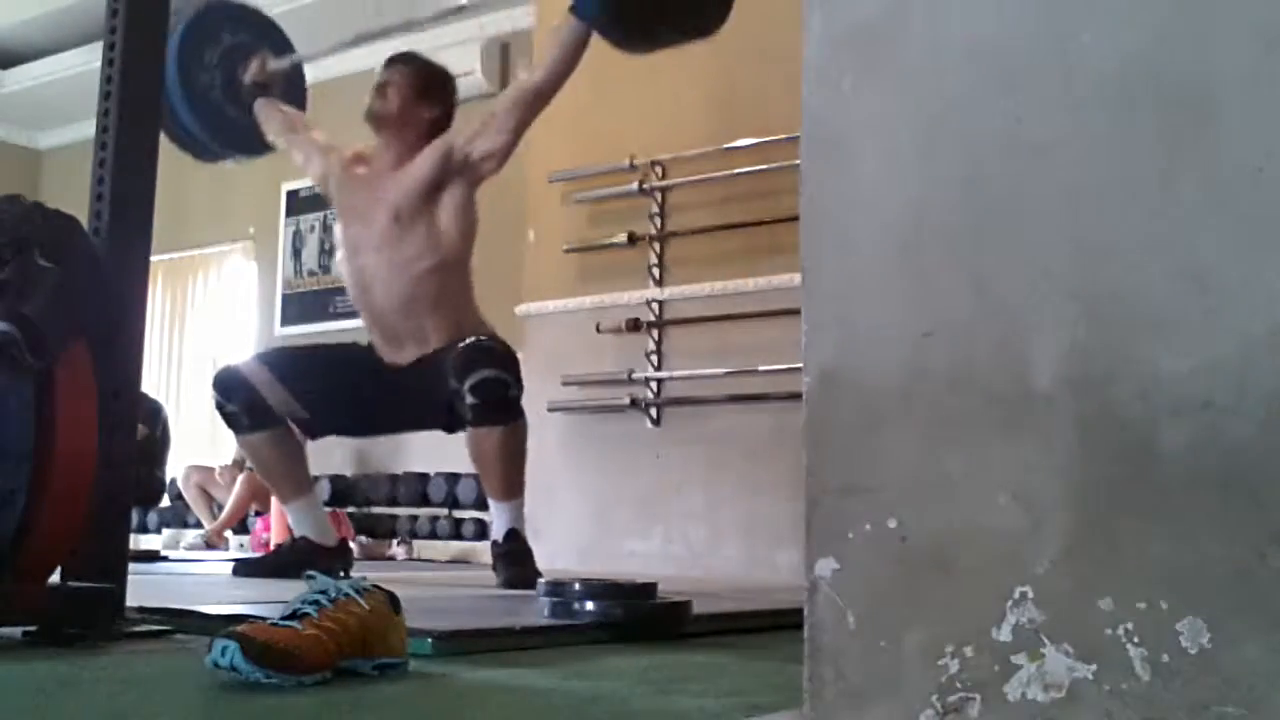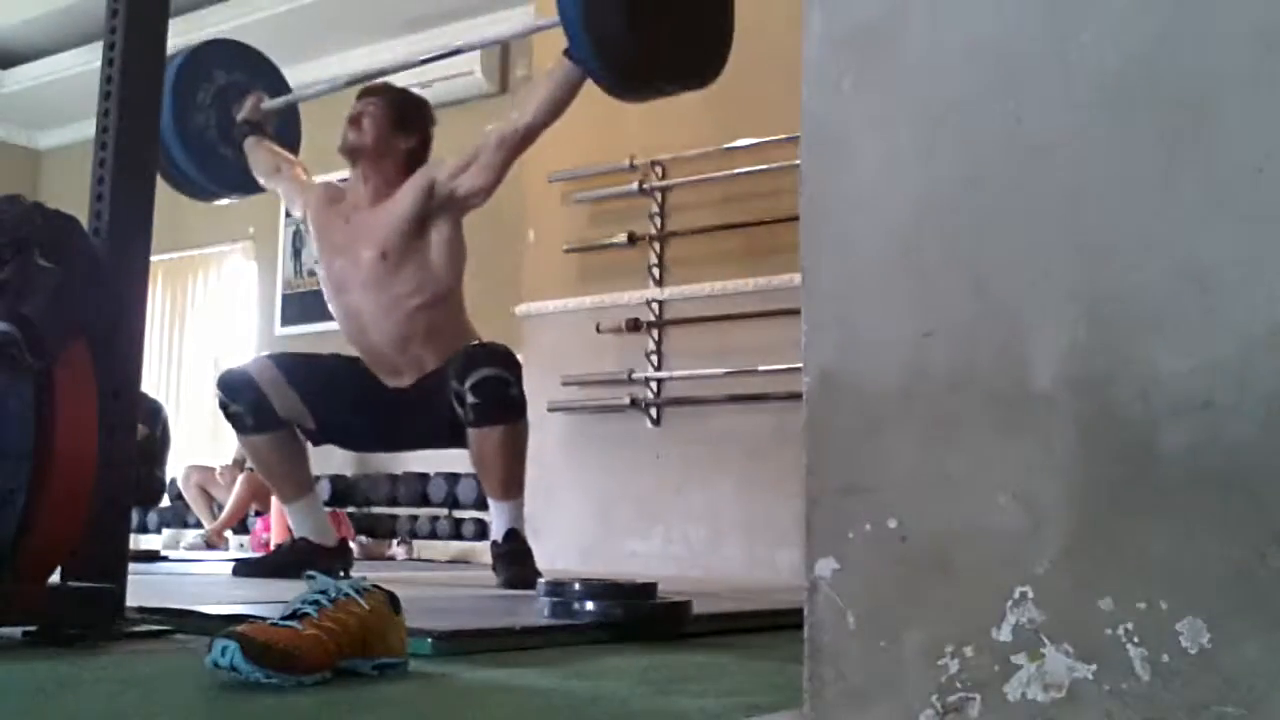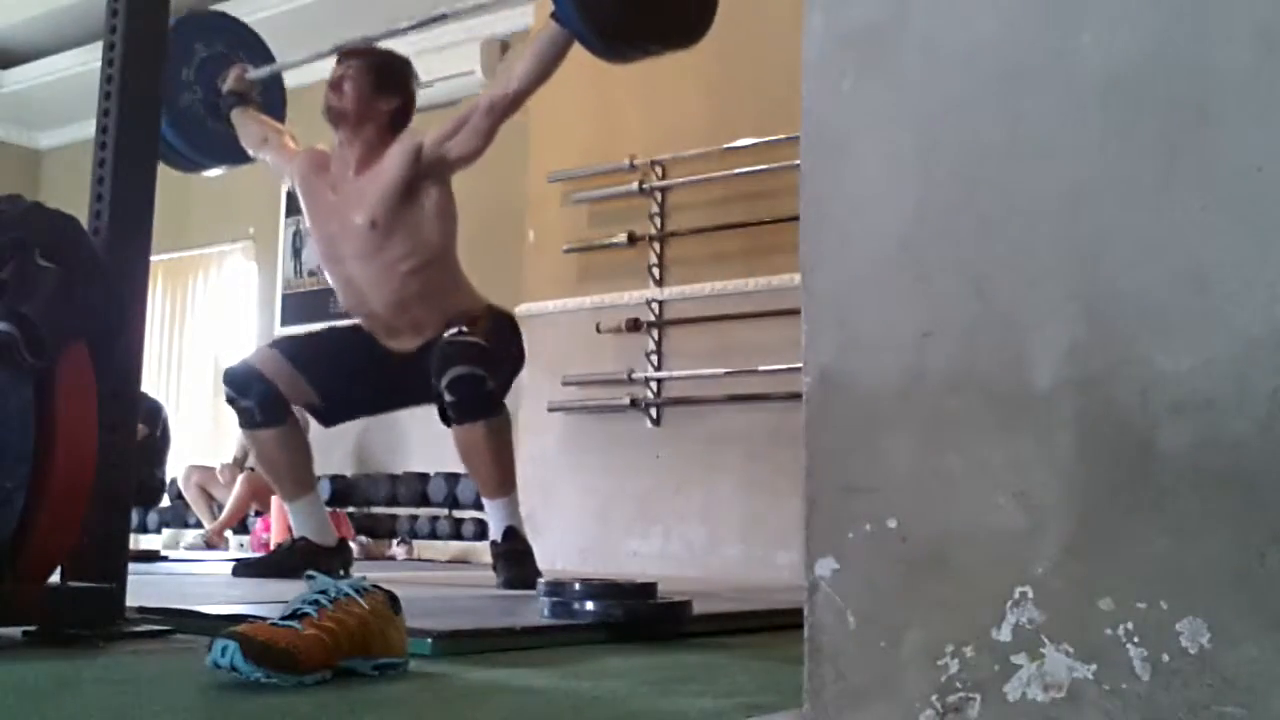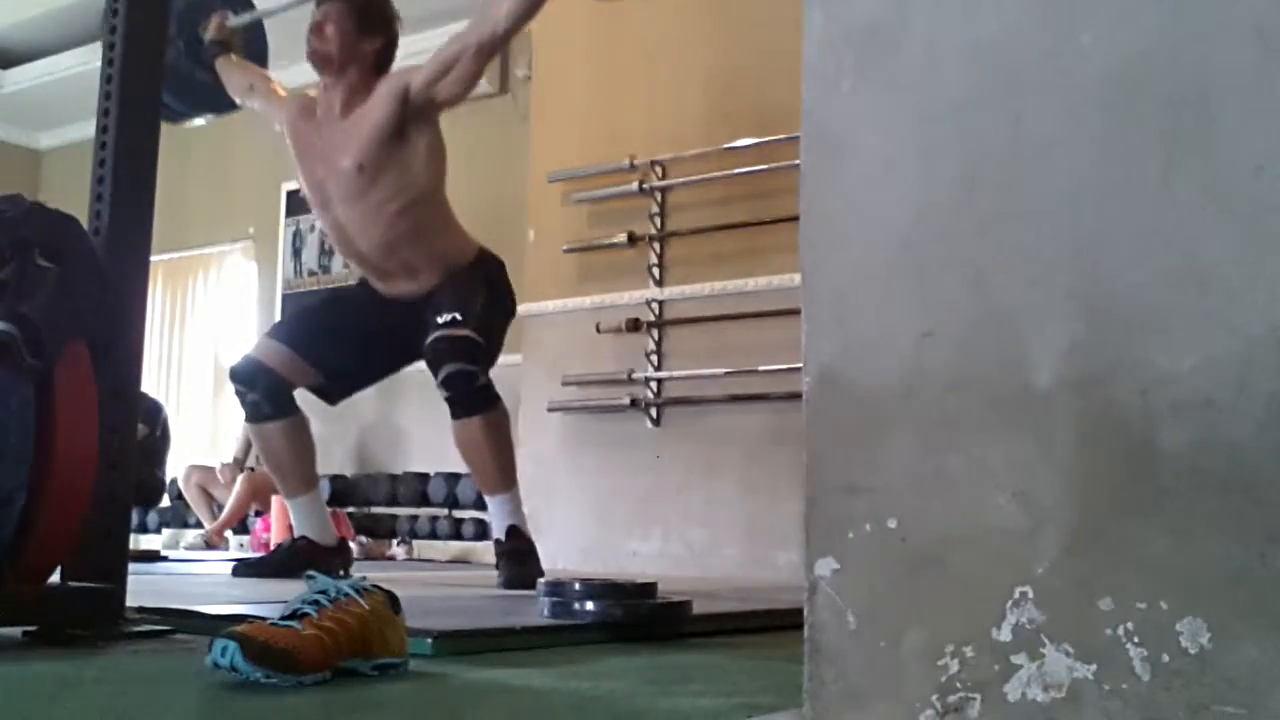
dt=0.3s
person 1, frame 1
left shoulder: (447, 165)
right shoulder: (340, 172)
left elbow: (530, 91)
right elbow: (289, 130)
left wrist: (585, 13)
right wrist: (260, 92)
left hip: (455, 373)
right hip: (382, 373)
left knee: (485, 377)
right knee: (238, 387)
left ankle: (508, 540)
right ankle: (316, 539)
person 1, frame 2
left shoulder: (430, 196)
right shoulder: (322, 206)
left elbow: (517, 129)
right elbow: (275, 170)
left wrist: (581, 53)
right wrist: (250, 130)
left hip: (457, 390)
right hip: (381, 394)
left knee: (486, 372)
right knee: (243, 389)
left ankle: (508, 541)
right ankle: (318, 542)
person 1, frame 3
left shoulder: (415, 159)
right shoulder: (309, 171)
left elbow: (502, 94)
right elbow: (262, 136)
left wrist: (567, 18)
right wrist: (237, 99)
left hip: (468, 336)
right hip: (387, 346)
left knee: (461, 374)
right knee: (253, 382)
left ankle: (508, 541)
right ankle: (316, 541)
person 1, frame 4
left shoulder: (400, 99)
right shoulder: (296, 116)
right elbow: (250, 85)
left hip: (461, 283)
right hip: (381, 296)
left knee: (455, 365)
right knee: (259, 374)
left ankle: (511, 538)
right ankle: (317, 539)
